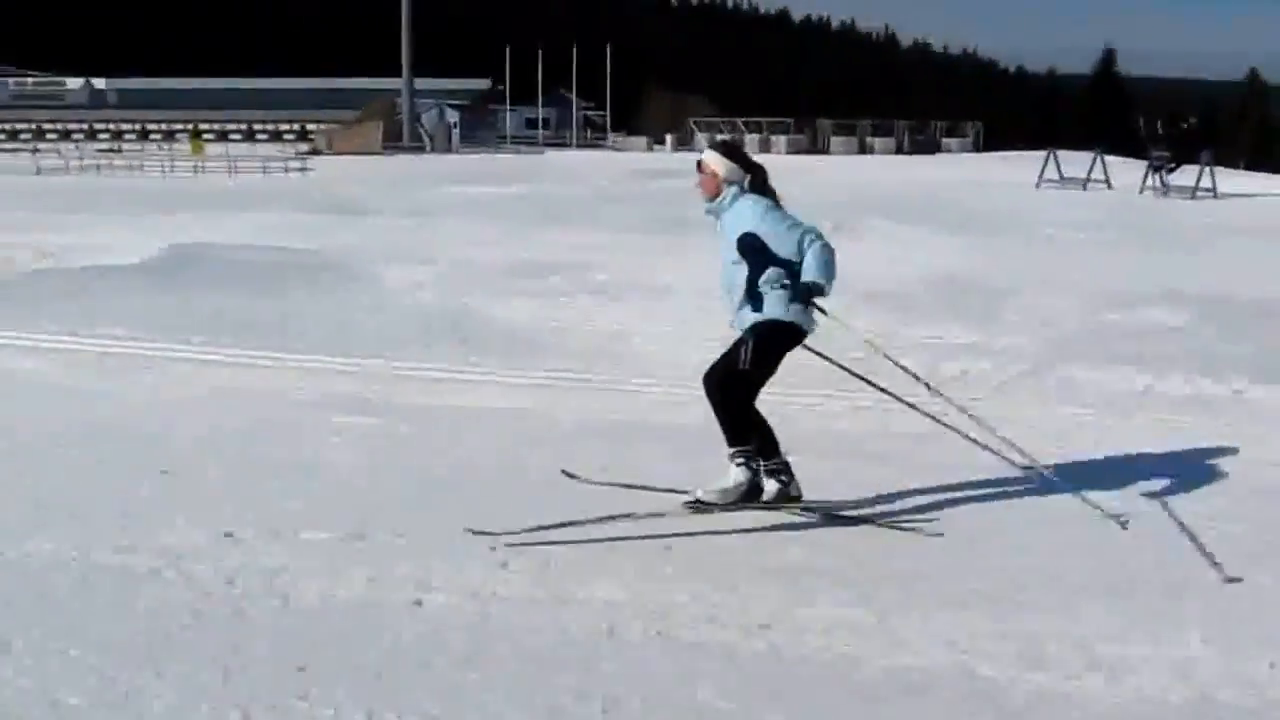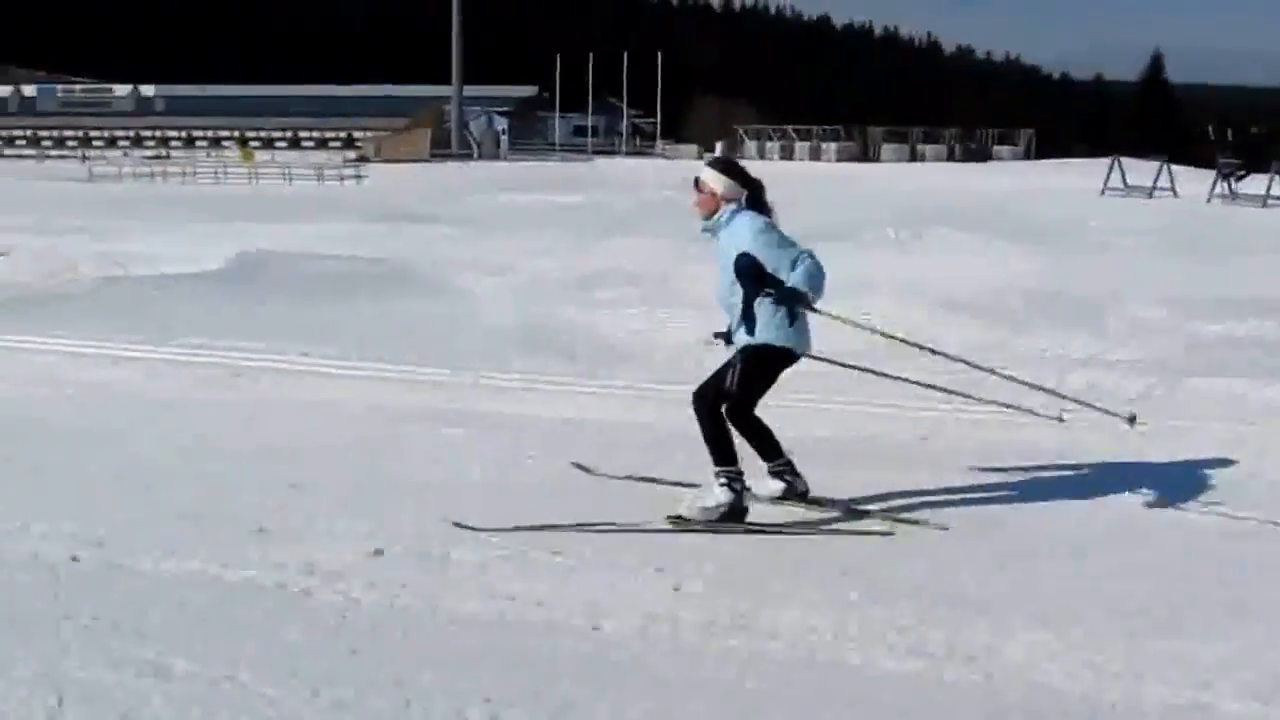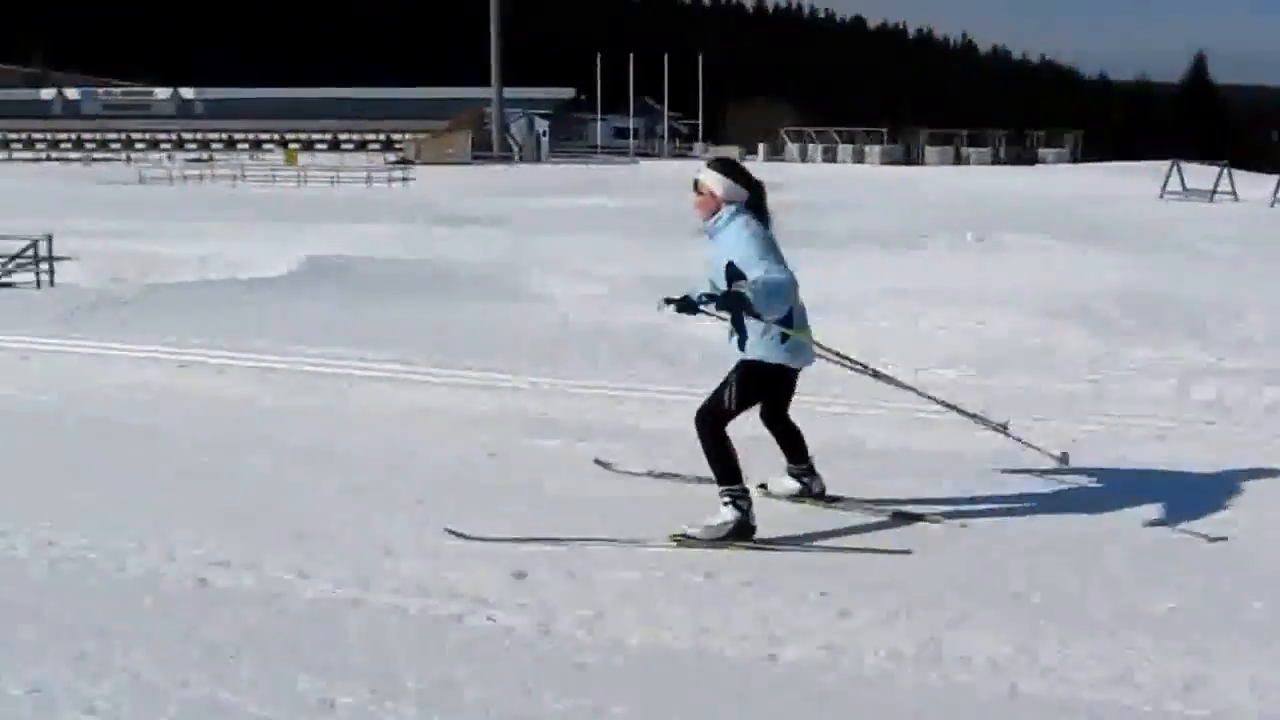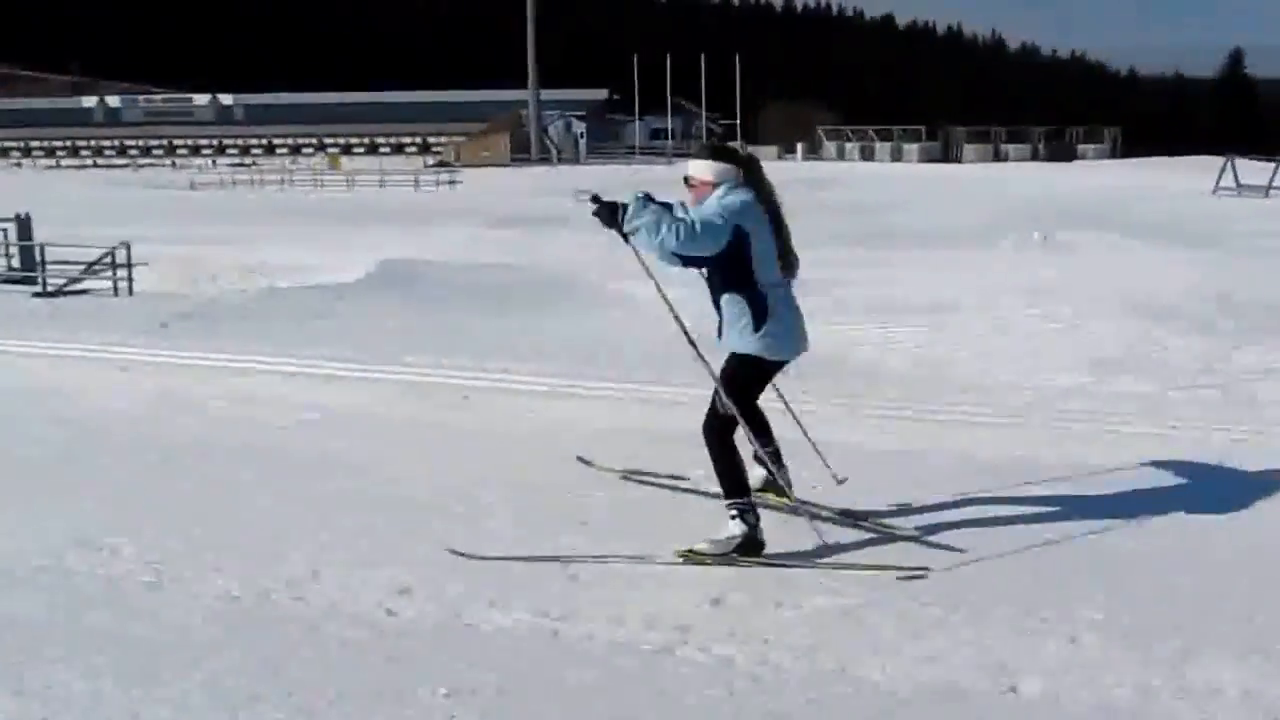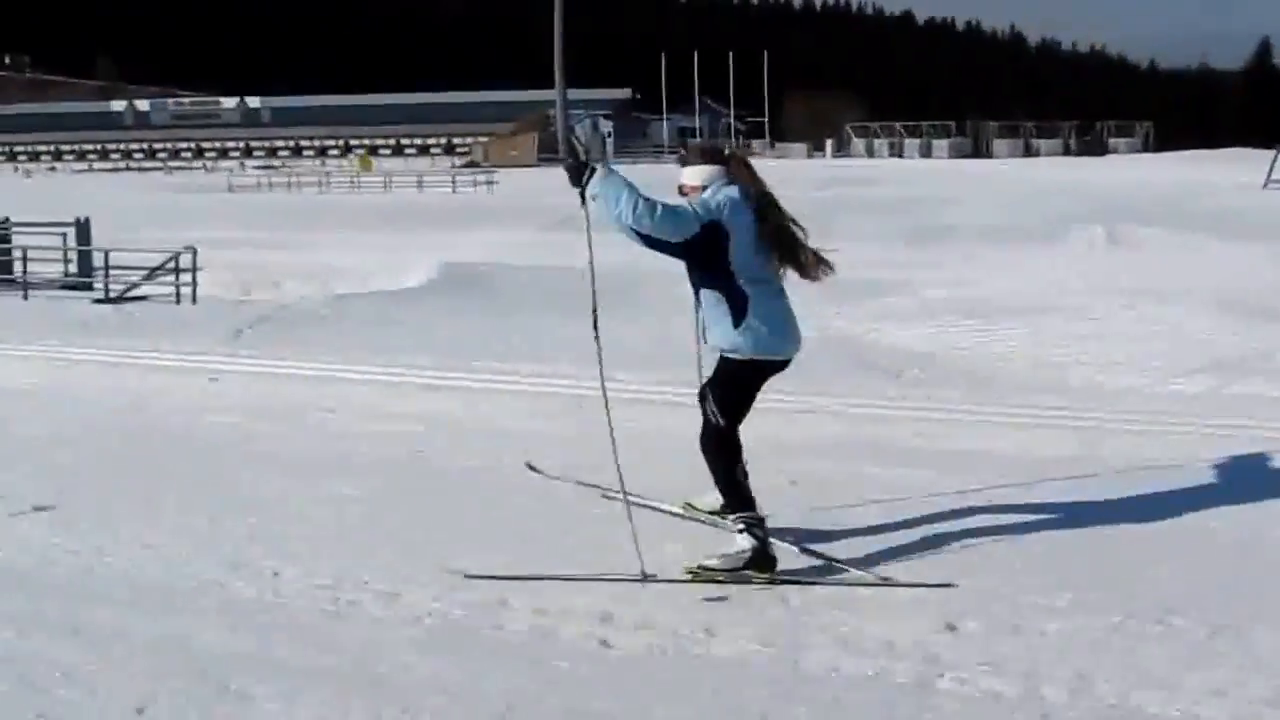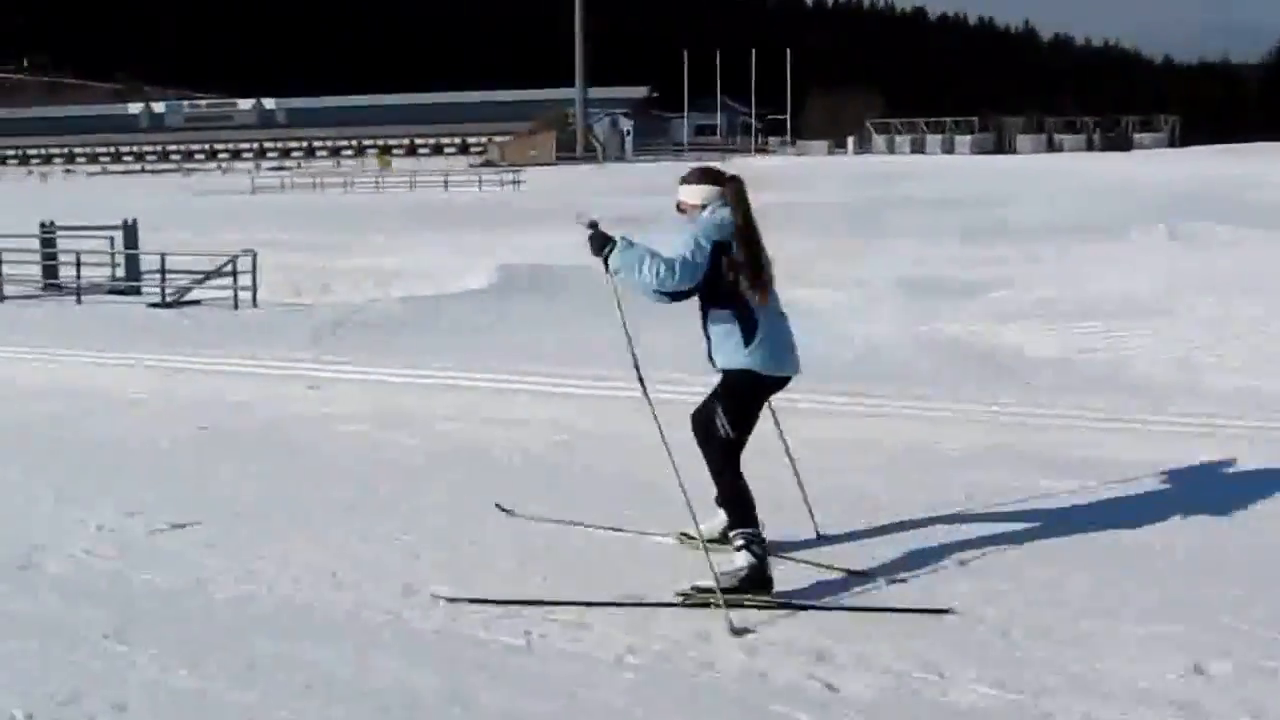
dt=0.2s
person 1, frame 1
left shoulder: (754, 210)
right shoulder: (734, 212)
left elbow: (816, 246)
left wrist: (814, 284)
left hip: (778, 318)
right hip: (764, 319)
left knee: (718, 381)
right knee: (738, 397)
left ankle: (747, 474)
right ankle: (779, 480)
person 1, frame 2
left shoulder: (752, 229)
right shoulder: (731, 229)
left elbow: (807, 265)
left wrist: (798, 293)
right wrist: (736, 331)
left hip: (771, 340)
right hip: (761, 337)
left knee: (706, 400)
right knee: (738, 410)
left ankle: (728, 493)
right ankle: (787, 478)
person 1, frame 3
left shoulder: (744, 234)
right shoulder: (728, 231)
left elbow: (779, 283)
left wrist: (747, 299)
right wrist: (695, 301)
left hip: (768, 350)
right hip: (776, 346)
left knee: (709, 420)
right knee: (772, 413)
left ankle: (736, 513)
right ankle: (804, 477)
person 1, frame 4
left shoulder: (729, 212)
right shoulder: (745, 206)
left elbow: (687, 239)
right elbow: (699, 232)
left wrist: (629, 216)
right wrist: (663, 211)
left hip: (757, 339)
right hip: (778, 333)
left knee: (717, 428)
right knee: (738, 400)
left ankle: (744, 526)
right ankle: (770, 471)
person 1, frame 5
left shoulder: (713, 209)
right shoulder: (742, 203)
left elbow: (651, 219)
left wrist: (595, 179)
left hip: (748, 342)
right hip: (775, 336)
left knee: (715, 437)
right knee: (715, 400)
left ankle: (754, 543)
right ankle: (734, 496)
person 1, frame 6
left shoulder: (713, 230)
right shoulder: (736, 228)
left elbow: (671, 276)
left wrist: (614, 251)
left hip: (751, 361)
right hip: (769, 357)
left knee: (722, 453)
right knee: (705, 422)
left ankle: (751, 561)
right ankle: (732, 518)
